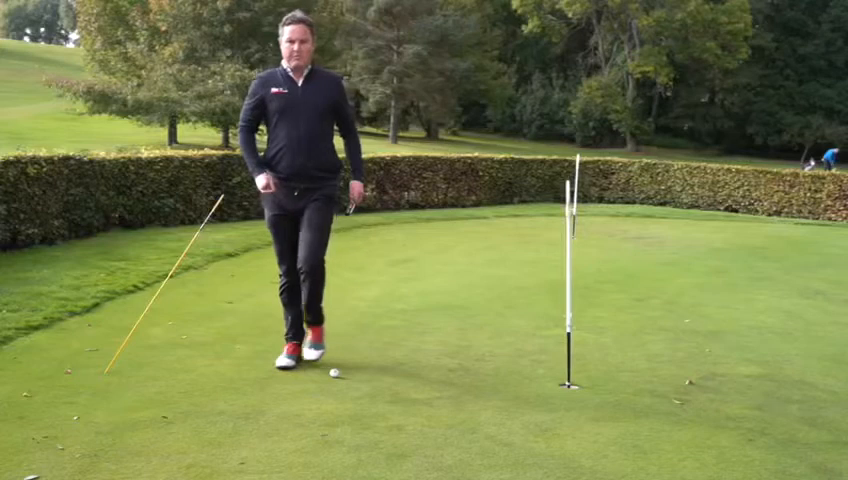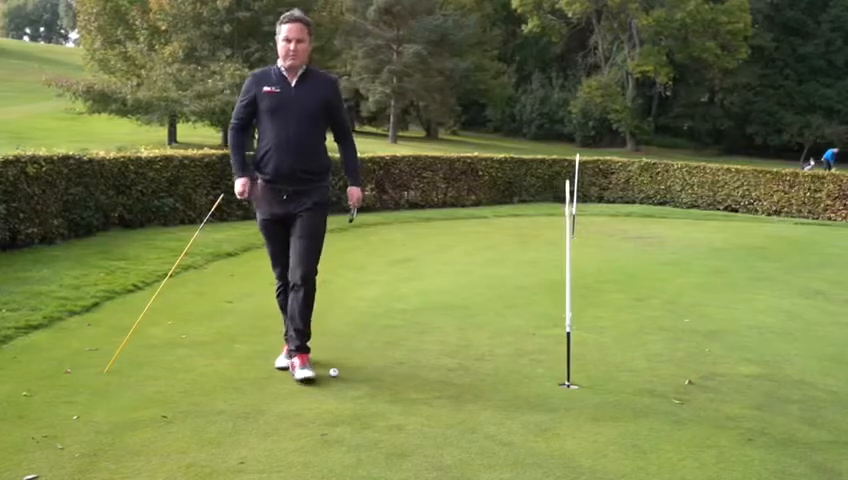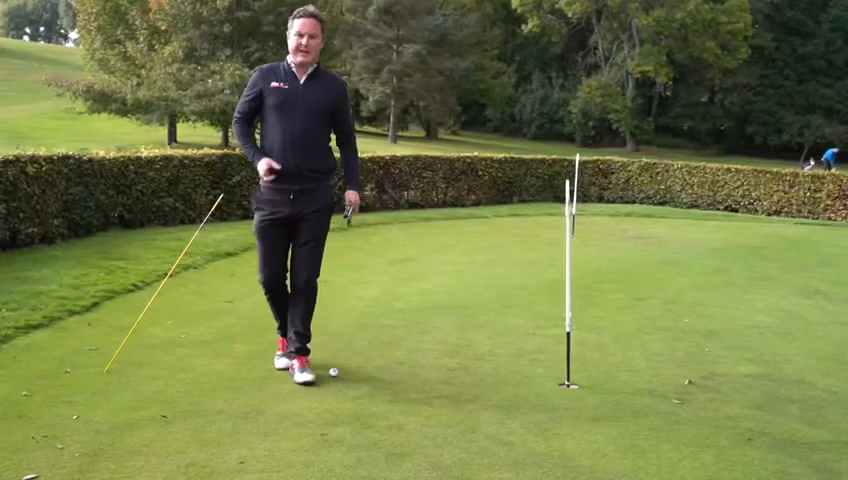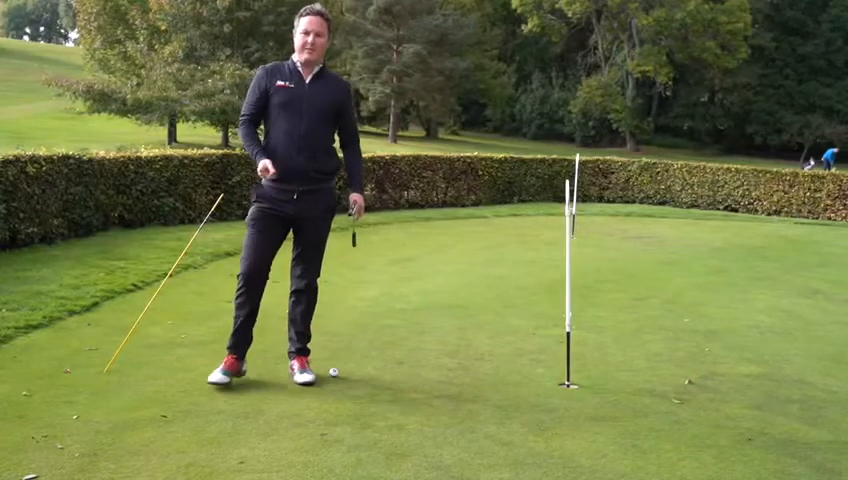
dt=0.4s
person 1, frame 1
left shoulder: (331, 83)
right shoulder: (265, 83)
left elbow: (349, 132)
right elbow: (245, 130)
left wrist: (357, 176)
right wrist: (257, 171)
left hip: (320, 189)
right hip: (280, 192)
left knee: (310, 262)
right knee: (287, 271)
left ankle: (315, 326)
right ankle: (293, 341)
person 1, frame 2
left shoulder: (326, 85)
right shoulder: (257, 81)
left elbow: (343, 136)
right elbow: (237, 129)
left wrist: (354, 180)
right wrist: (241, 173)
left hip: (311, 194)
right hip: (269, 193)
left knee: (302, 275)
right knee: (282, 276)
left ankle: (299, 352)
right ankle: (290, 342)
person 1, frame 3
left shoulder: (334, 86)
right shoulder: (264, 77)
left elbow: (346, 140)
right elbow: (241, 121)
left wrist: (352, 185)
right wrist: (257, 157)
left hip: (315, 196)
right hip: (271, 193)
left knee: (305, 278)
right knee: (270, 276)
left ankle: (298, 353)
right ankle: (285, 335)
person 1, frame 4
left shoulder: (338, 88)
right shoulder: (269, 75)
left elbow: (350, 142)
right elbow: (247, 122)
left wrist: (356, 188)
right wrist: (259, 156)
left hip: (317, 196)
right hip: (272, 193)
left knee: (305, 280)
right knee: (251, 272)
left ankle: (299, 355)
right ankle: (235, 356)
